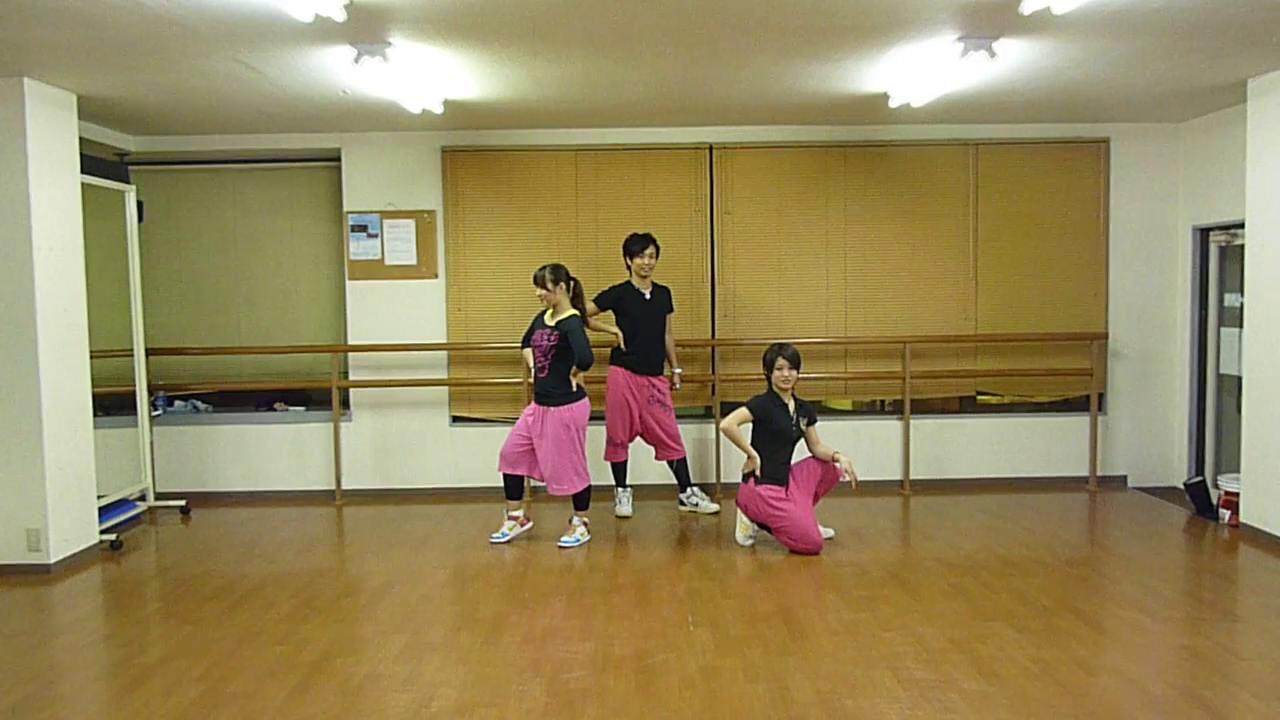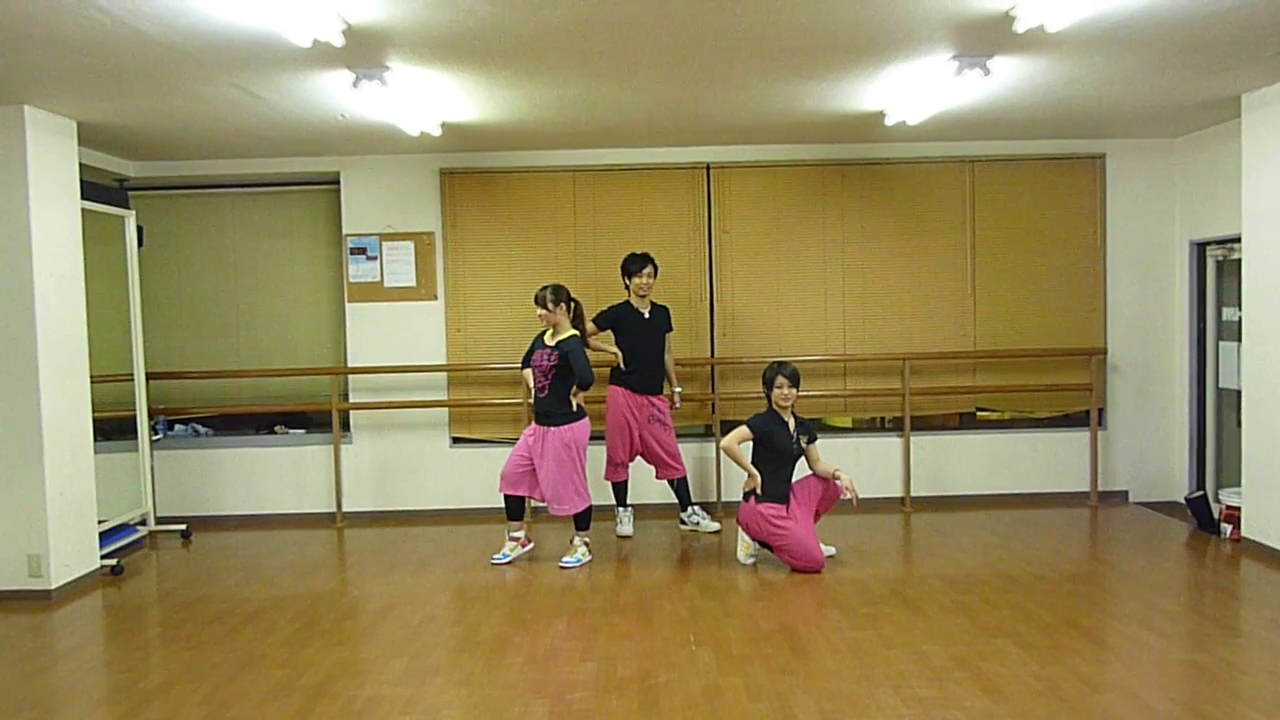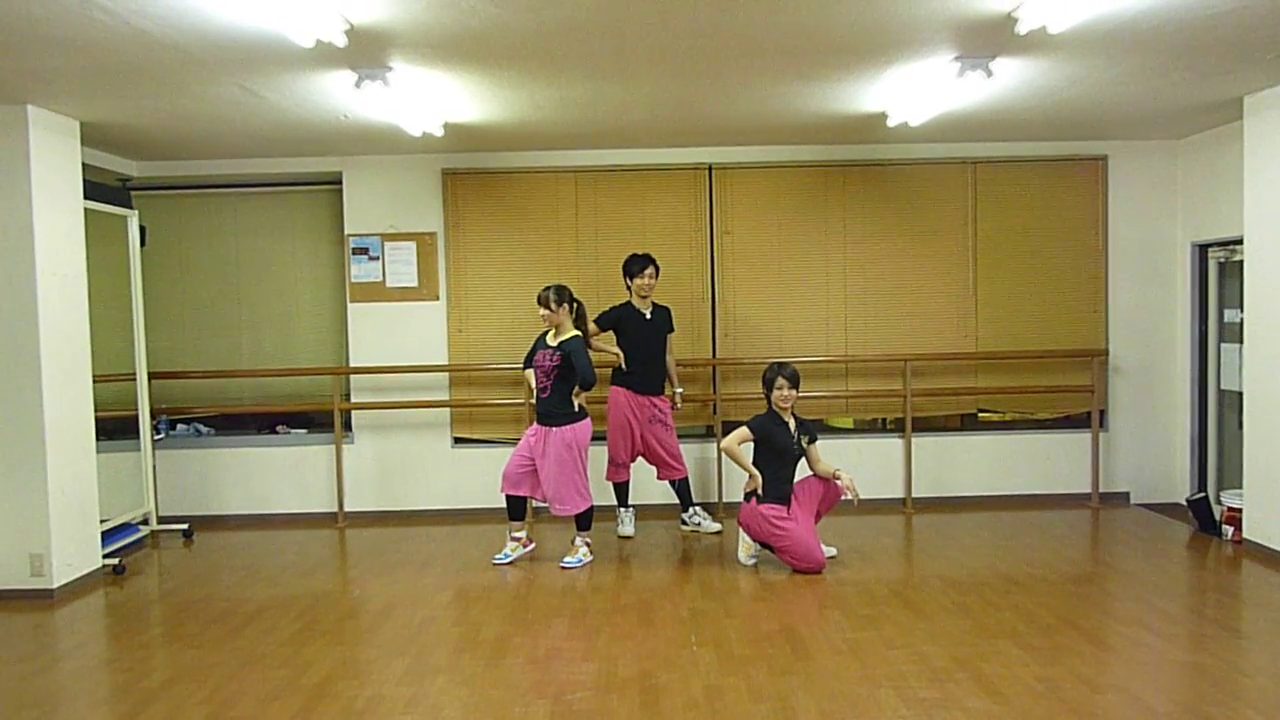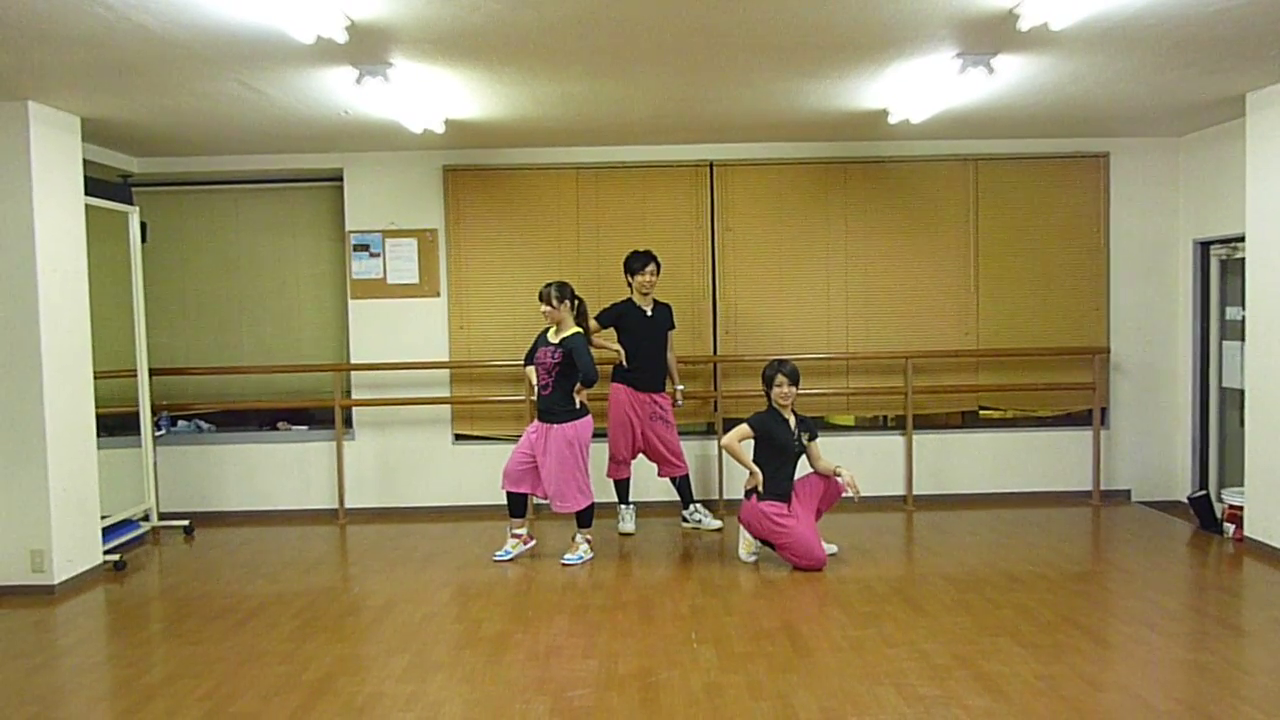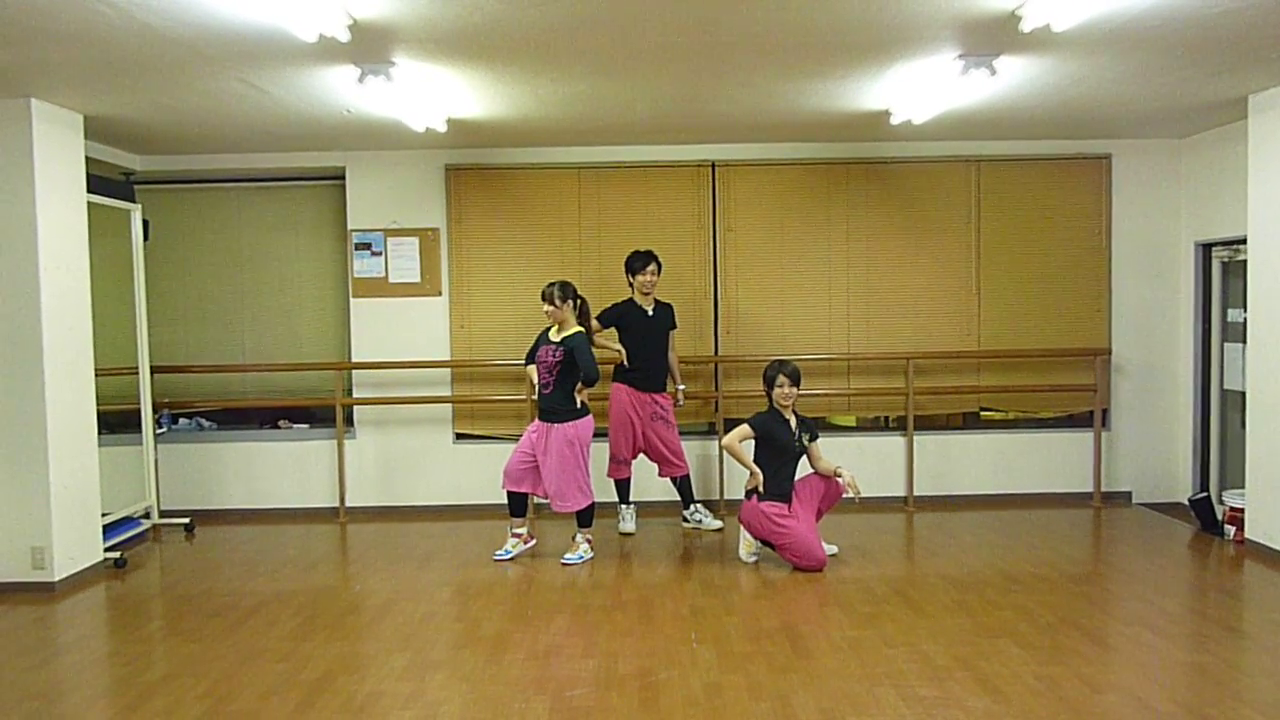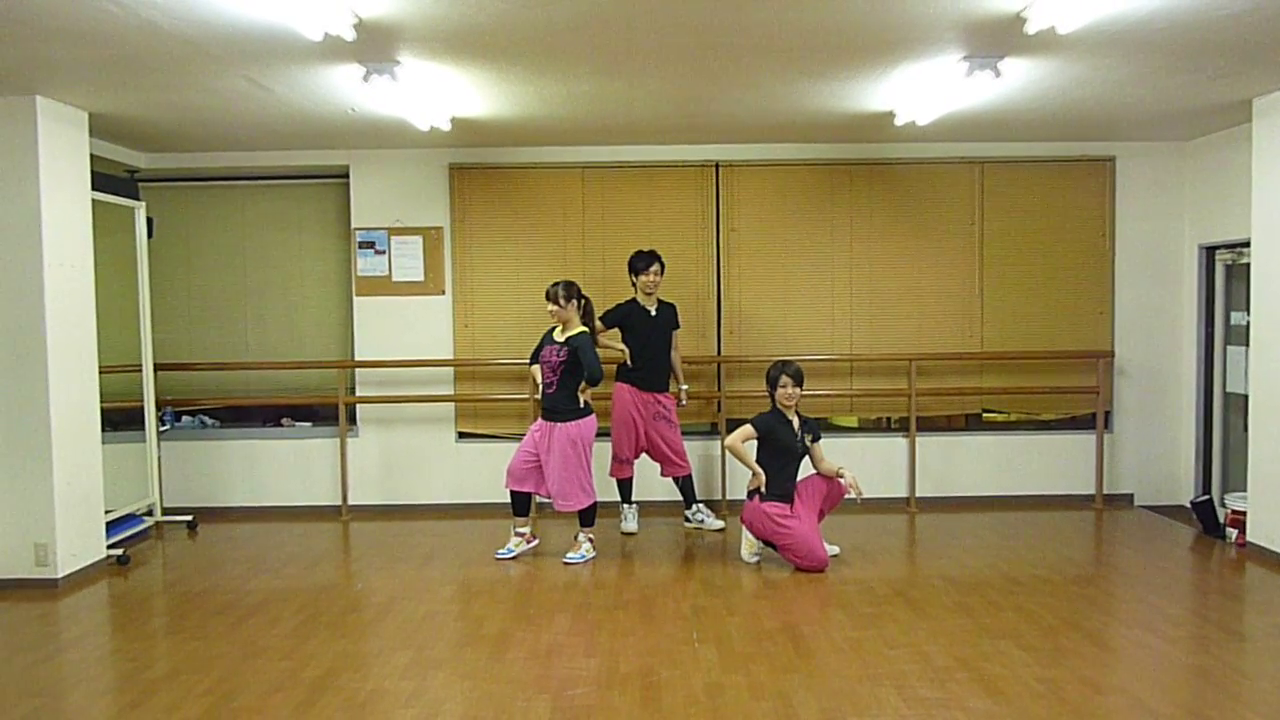
dt=0.7s
person 1, frame 1
left shoulder: (664, 294)
right shoulder: (618, 293)
right elbow: (583, 317)
left wrist: (676, 369)
right wrist: (613, 330)
left hip: (654, 376)
right hip: (623, 374)
left knee: (670, 435)
right knee: (619, 434)
left ankle: (687, 493)
right ankle: (622, 492)
person 1, frame 2
left shoulder: (662, 313)
right shoulder: (617, 313)
left wrist: (675, 388)
right wrist: (611, 349)
left hip: (654, 395)
right hip: (623, 393)
left knee: (670, 453)
right knee: (620, 454)
left ankle: (688, 512)
right ankle: (623, 512)
person 1, frame 3
left shoulder: (664, 314)
right shoulder: (619, 314)
left elbow: (668, 355)
left wrist: (677, 389)
right wrist: (613, 350)
left hip: (656, 396)
right hip: (624, 394)
left knee: (671, 454)
right knee: (621, 454)
left ankle: (689, 513)
right ankle: (625, 512)
person 1, frame 4
left shoulder: (665, 311)
right shoulder: (620, 310)
left wrist: (677, 386)
right wrist: (614, 347)
left hip: (656, 393)
right hip: (626, 391)
left knee: (672, 451)
right knee: (622, 451)
left ankle: (690, 510)
right ankle: (625, 509)
person 1, frame 5
left shoulder: (666, 311)
right shoulder: (621, 311)
left wrist: (679, 386)
right wrist: (616, 347)
left hip: (658, 393)
right hip: (626, 391)
left knee: (673, 451)
right knee: (622, 451)
left ankle: (691, 510)
right ankle: (626, 509)
person 1, frame 6
left shoulder: (670, 311)
right shoulder: (624, 311)
left wrist: (682, 386)
right wrist: (619, 346)
left hip: (660, 393)
right hip: (629, 391)
left knee: (675, 451)
right knee: (625, 451)
left ankle: (693, 510)
right ankle: (628, 509)
person 2, frame 1
left shoulder: (572, 323)
right shoulder: (541, 319)
left elbow: (586, 358)
right elbow: (526, 343)
left wrist: (574, 375)
left hip: (566, 407)
right hip: (539, 405)
left knee: (570, 465)
right knee: (511, 454)
left ankle: (581, 524)
right ankle: (516, 518)
person 2, frame 2
left shoulder: (572, 343)
right shoulder: (541, 339)
left elbow: (586, 378)
right elbow: (526, 363)
left wrist: (574, 395)
left hip: (566, 427)
right hip: (540, 425)
left knee: (571, 485)
right knee: (512, 474)
left ankle: (582, 544)
right ankle: (517, 539)
person 2, frame 3
left shoulder: (574, 343)
right shoulder: (543, 339)
left elbow: (588, 378)
right elbow: (528, 364)
left wrist: (575, 395)
left hip: (568, 427)
right hip: (542, 426)
left knee: (573, 486)
right knee: (513, 475)
left ankle: (583, 544)
right ankle: (519, 539)
person 2, frame 4
left shoulder: (575, 340)
right shoulder: (545, 336)
left elbow: (590, 375)
right elbow: (529, 361)
left wrist: (577, 391)
left hip: (569, 424)
right hip: (543, 423)
left knee: (573, 482)
right knee: (514, 471)
left ankle: (584, 541)
right ankle: (519, 535)
person 2, frame 5
left shoulder: (577, 340)
right shoulder: (546, 335)
left elbow: (592, 375)
right elbow: (530, 360)
left wrist: (578, 390)
right wrist: (537, 383)
left hip: (570, 423)
right hip: (543, 421)
left knee: (574, 482)
right knee: (515, 471)
left ankle: (584, 541)
right ankle: (519, 535)
person 2, frame 6
left shoulder: (582, 339)
right shoulder: (551, 335)
left elbow: (596, 374)
right elbow: (534, 360)
left wrist: (581, 391)
right wrist: (541, 383)
left hip: (574, 423)
right hip: (546, 421)
left knee: (576, 481)
right knee: (518, 470)
left ankle: (586, 540)
right ankle: (522, 535)
person 3, frame 1
left shoulder: (804, 409)
right shoulder: (763, 403)
left elbow: (816, 447)
right elbow: (727, 425)
left wrist: (838, 456)
right wrist: (752, 455)
left hip: (785, 480)
right hip: (762, 487)
right knee: (811, 543)
left ankle: (799, 518)
right ankle: (756, 517)
person 3, frame 2
left shoulder: (804, 426)
right shoulder: (763, 422)
left elbow: (816, 465)
right elbow: (727, 443)
left wrist: (839, 474)
right wrist: (753, 473)
left hip: (786, 498)
right hip: (762, 505)
right knee: (813, 561)
left ankle: (800, 536)
right ankle: (759, 536)
person 3, frame 3
left shoulder: (804, 427)
right shoulder: (763, 423)
left elbow: (817, 465)
right elbow: (727, 444)
left wrist: (839, 473)
right wrist: (754, 473)
left hip: (788, 499)
right hip: (763, 506)
right knee: (814, 562)
left ankle: (800, 536)
right ankle: (759, 537)
person 3, frame 4
left shoulder: (805, 424)
right shoulder: (763, 420)
left elbow: (817, 462)
right elbow: (727, 441)
left wrist: (840, 471)
right wrist: (754, 471)
left hip: (788, 496)
right hip: (764, 504)
right knee: (815, 559)
left ankle: (802, 534)
right ankle: (760, 534)
person 3, frame 5
left shoulder: (806, 425)
right shoulder: (764, 420)
left elbow: (818, 463)
right elbow: (728, 441)
left wrist: (840, 471)
right wrist: (755, 471)
left hip: (789, 497)
right hip: (764, 504)
right knee: (815, 560)
left ankle: (802, 534)
right ankle: (759, 534)
person 3, frame 6
left shoulder: (808, 425)
right shoulder: (767, 421)
left elbow: (820, 463)
right elbow: (731, 442)
left wrist: (842, 472)
right wrist: (757, 471)
left hip: (791, 498)
right hip: (766, 505)
right knee: (817, 561)
left ankle: (803, 534)
right ankle: (762, 536)
